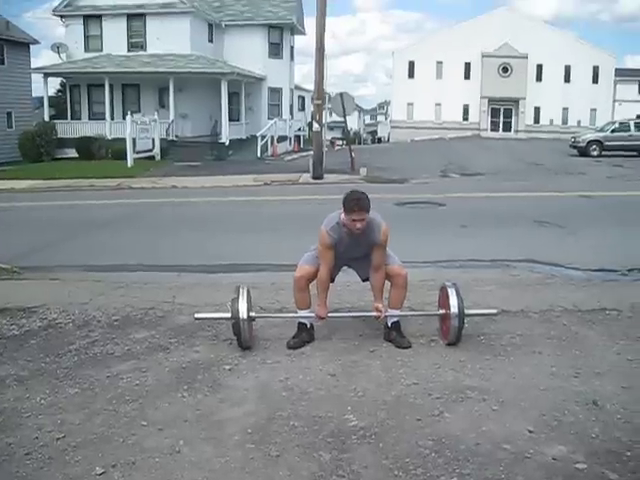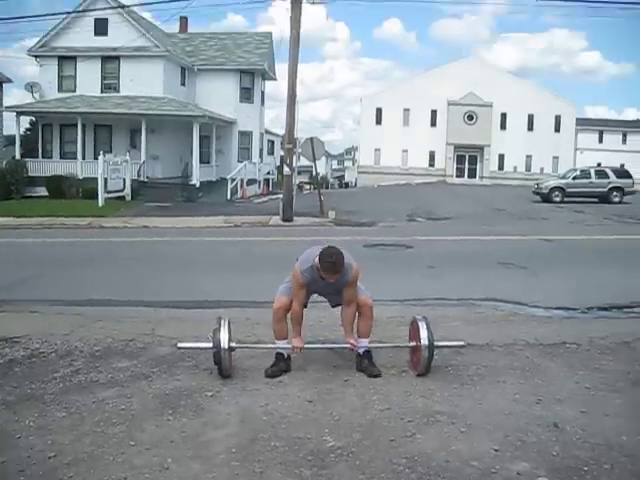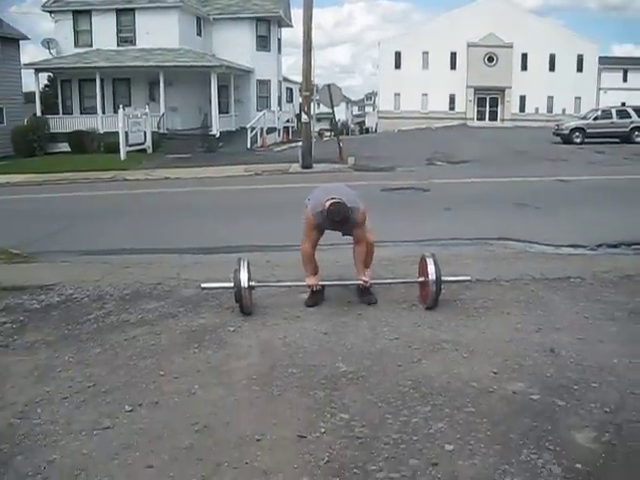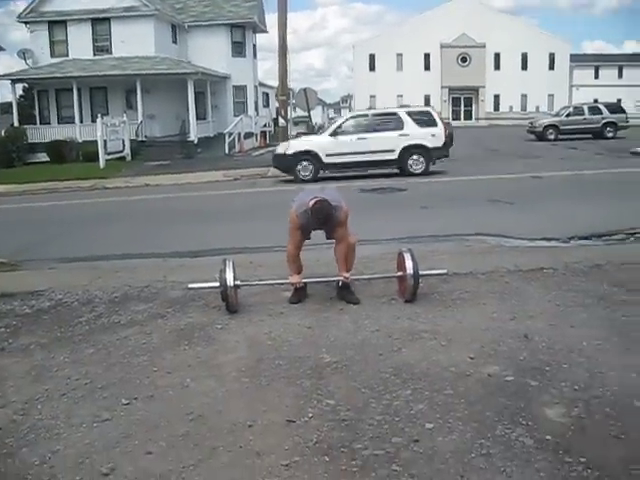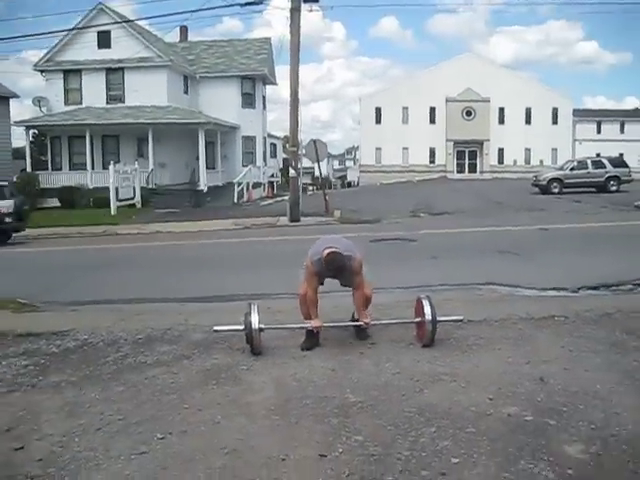
dt=0.7s
person 1, frame 1
left shoulder: (380, 229)
right shoulder: (328, 229)
left elbow: (377, 269)
right elbow: (325, 269)
left wrist: (378, 301)
right wrist: (321, 304)
left hip: (366, 255)
right hip: (329, 253)
left knee: (400, 275)
right knee: (300, 277)
left ankle: (392, 326)
right ankle: (305, 327)
person 1, frame 2
left shoulder: (351, 269)
right shoulder: (302, 270)
left elbow: (349, 305)
right elbow: (297, 305)
left wrist: (349, 336)
right wrist: (296, 336)
right hip: (303, 285)
left knee: (366, 305)
right knee: (279, 308)
left ankle: (364, 356)
right ankle: (282, 357)
person 1, frame 3
left shoulder: (358, 211)
right shoulder: (312, 213)
left elbow: (359, 243)
right elbow: (308, 245)
left wrist: (361, 274)
right wrist: (310, 276)
left hip: (348, 213)
right hip: (318, 210)
left knee: (368, 241)
right knee: (306, 245)
left ankle: (363, 286)
right ankle: (317, 288)
person 1, frame 4
left shoulder: (341, 211)
right shoulder: (297, 213)
left elbow: (341, 242)
right elbow: (293, 246)
left wrist: (343, 272)
right wrist: (293, 274)
left hip: (331, 216)
right hip: (304, 215)
left knee: (350, 242)
right knee: (294, 246)
left ankle: (343, 286)
right ankle: (299, 287)
person 1, frame 5
left shoulder: (355, 260)
right shoulder: (312, 262)
left elbow: (358, 289)
right elbow: (312, 292)
left wrist: (362, 316)
right wrist: (314, 318)
left hip: (346, 265)
right hip: (319, 262)
left knee: (366, 293)
right knee: (303, 293)
left ankle: (357, 320)
